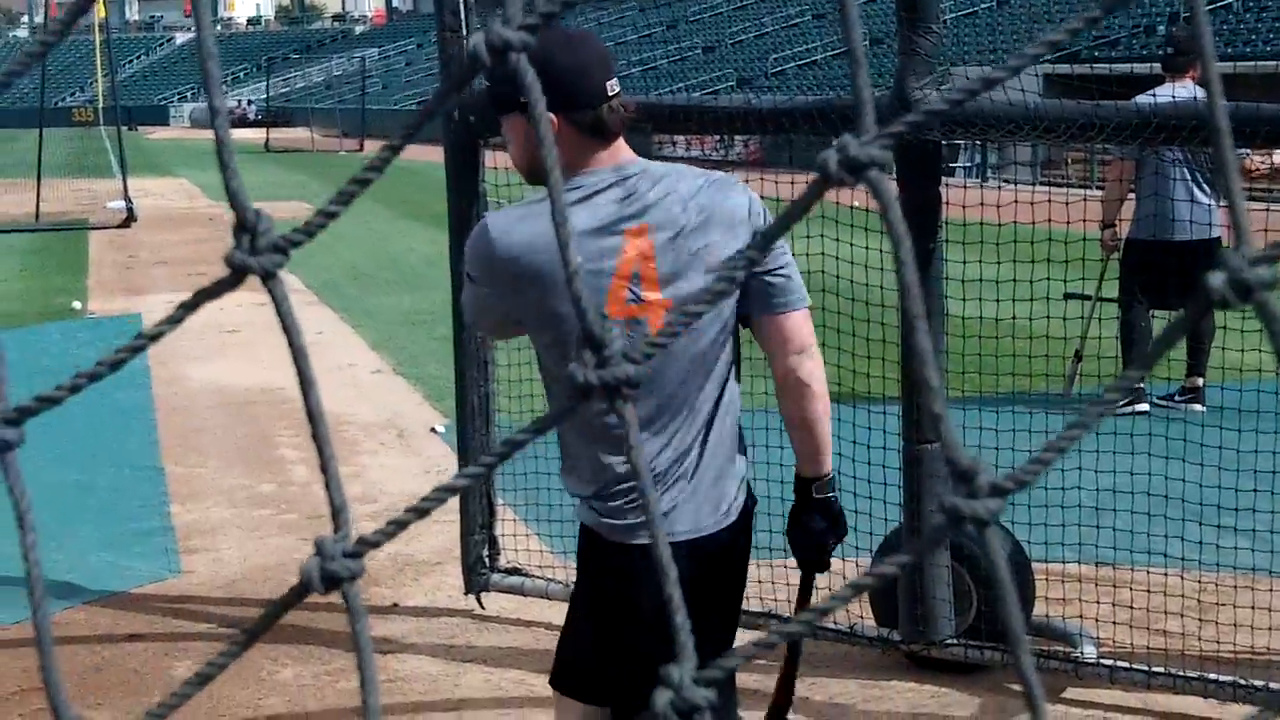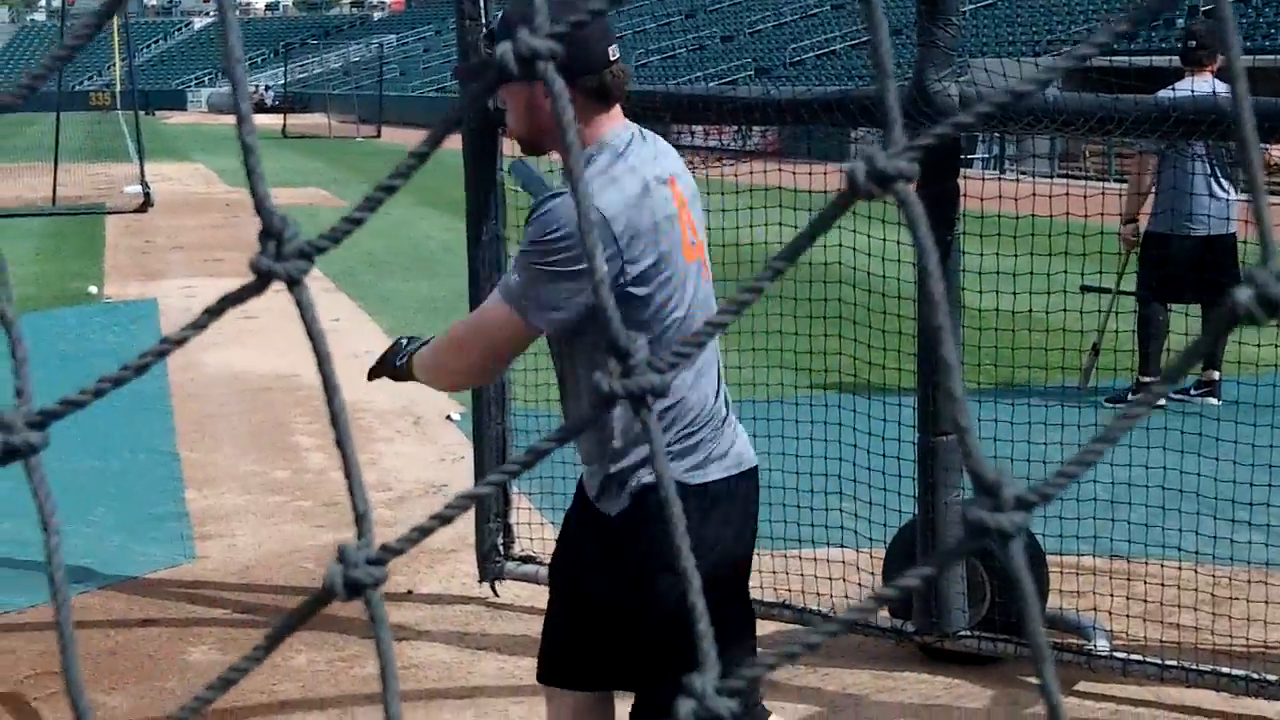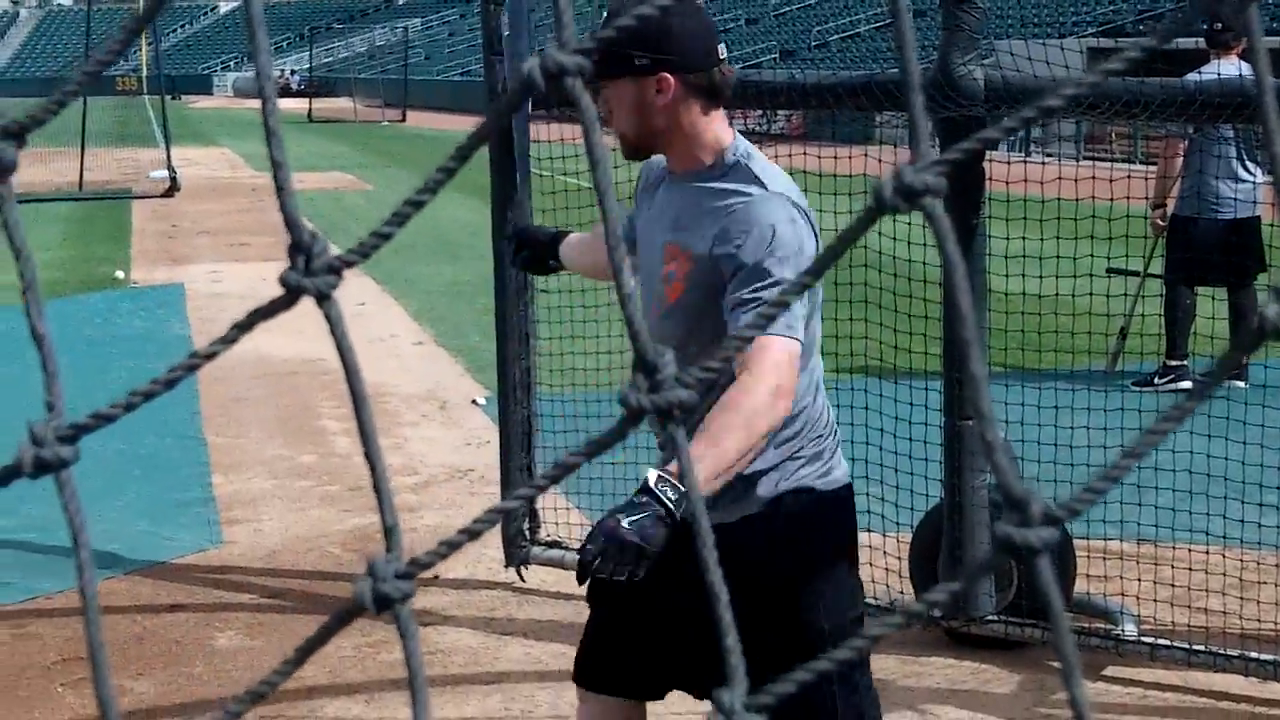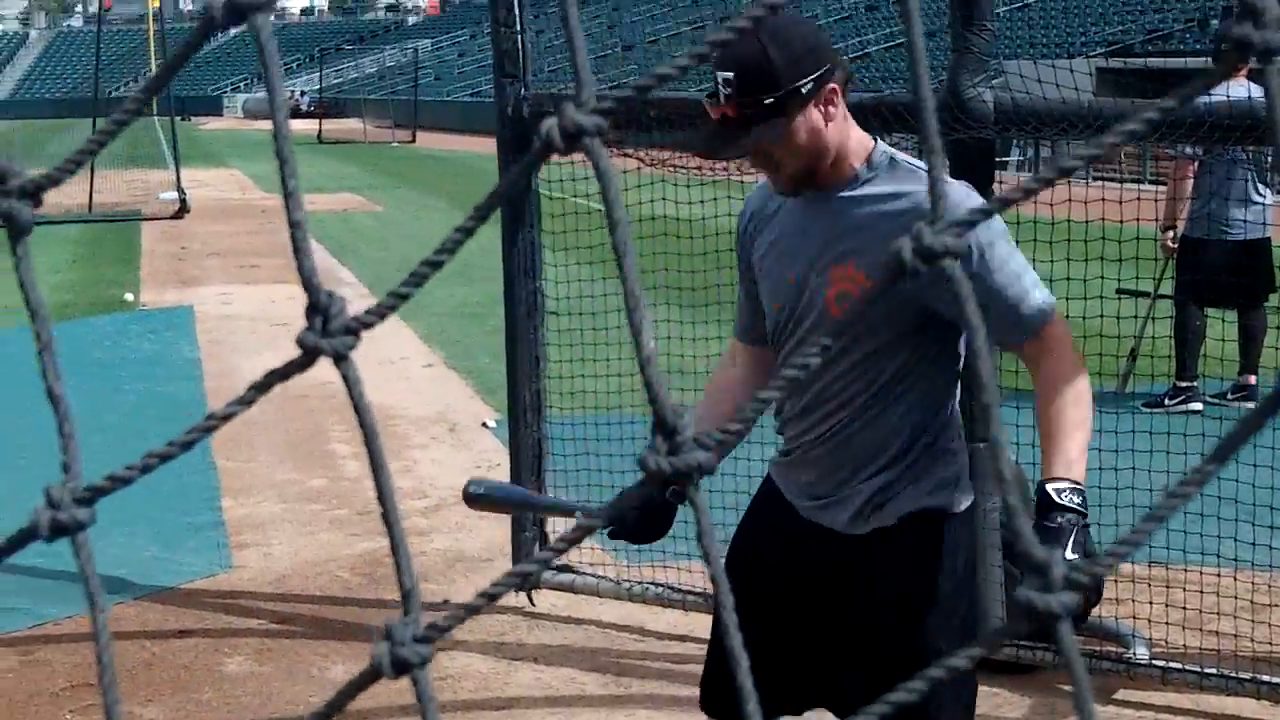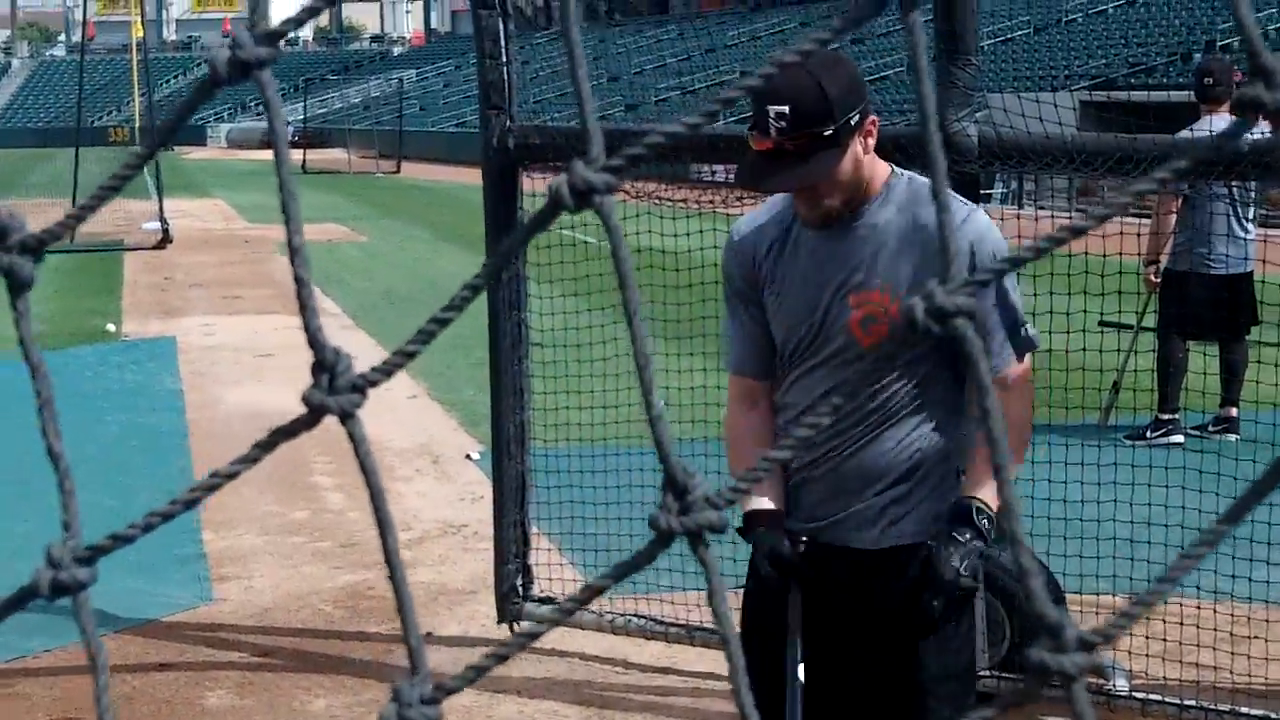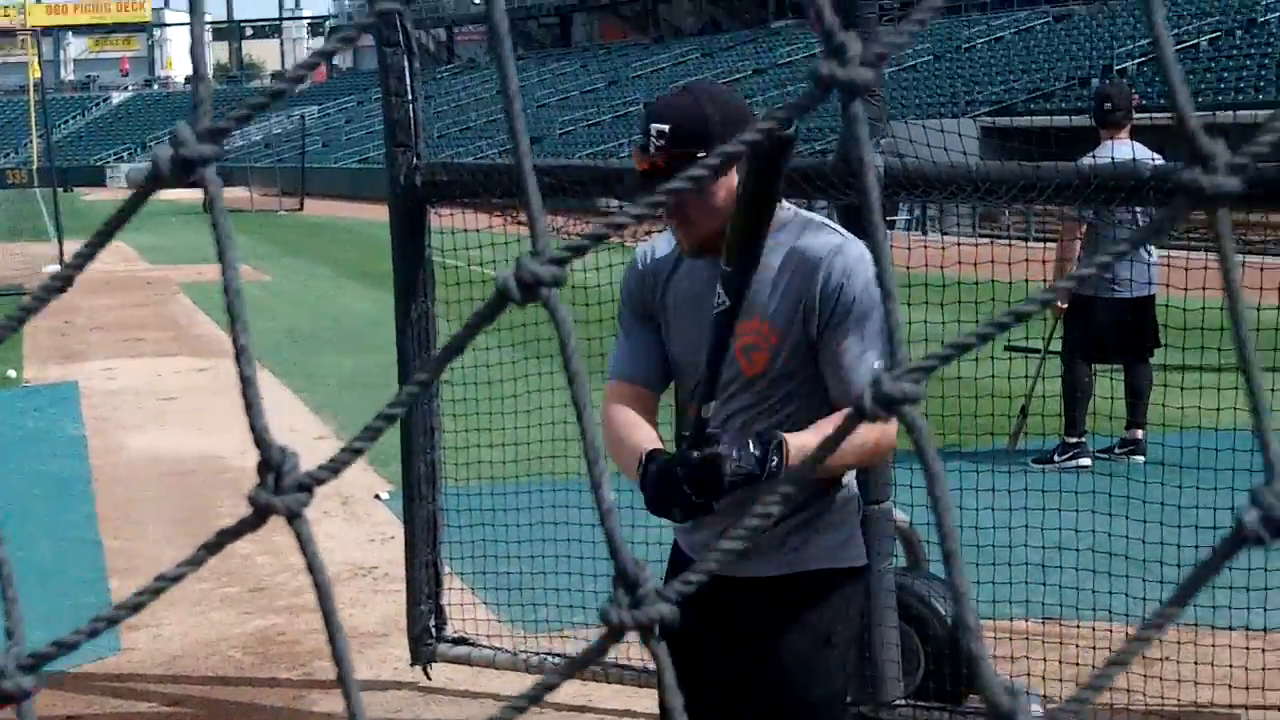
dt=0.3s
person 1, frame 1
left shoulder: (503, 242)
right shoulder: (732, 204)
left elbow: (488, 321)
right elbow: (797, 358)
right wrist: (818, 490)
left hip: (637, 529)
right hip: (715, 514)
person 1, frame 2
left shoulder: (585, 206)
right shoulder: (650, 158)
left elbow: (478, 351)
left wrist: (408, 357)
left hip: (684, 499)
right hip: (619, 487)
person 1, frame 3
left shoulder: (759, 215)
right shoulder: (657, 179)
left elbow: (767, 382)
left wrist: (661, 495)
right wrist: (555, 248)
left hip: (785, 513)
right hip: (689, 497)
person 1, frame 4
left shoulder: (935, 214)
right shoulder: (762, 211)
left elbow: (1056, 356)
left wrist: (1059, 500)
left hip: (908, 530)
right hip: (787, 508)
person 1, frame 5
left shoulder: (957, 237)
right shoulder: (754, 242)
left elbow: (1013, 394)
right elbow: (749, 397)
left wrist: (972, 524)
right wrist: (762, 516)
left hip: (910, 551)
right hip: (792, 540)
person 1, frame 6
left shoulder: (833, 264)
right shoulder: (652, 267)
left elbow: (879, 425)
right elbow: (623, 405)
left wrist: (766, 455)
right wrist: (653, 465)
left hip: (808, 579)
right hip: (697, 565)
person 2, frame 1
left shoulder: (1140, 106)
left elbow: (1120, 172)
right elbow: (1243, 164)
left wrist: (1108, 223)
left hip: (1151, 228)
right hip: (1203, 225)
left knee: (1136, 304)
left ankle: (1134, 389)
right ankle: (1193, 387)
person 2, frame 2
left shoulder: (1164, 100)
right shoulder: (1234, 99)
left elbow: (1144, 166)
left wrist: (1128, 218)
left hip: (1171, 222)
right hip: (1220, 220)
left knee: (1152, 299)
right knee: (1215, 301)
left ankle: (1147, 382)
right ankle: (1209, 380)
person 2, frame 3
left shoulder: (1193, 83)
left elbow: (1174, 149)
left wrist: (1158, 203)
left hip: (1199, 205)
right hip: (1246, 203)
left knee: (1180, 282)
right knee: (1243, 283)
left ankle: (1176, 365)
right ankle: (1238, 364)
person 2, frame 4
left shoulder: (1202, 106)
right shoulder: (1268, 102)
left elbow: (1184, 171)
left wrist: (1168, 224)
left hip: (1209, 226)
right hip: (1256, 225)
left knee: (1190, 302)
right knee: (1252, 305)
left ankle: (1185, 388)
right ankle: (1247, 384)
person 2, frame 5
left shoulder: (1186, 139)
right shoulder: (1256, 136)
left elbow: (1169, 206)
left wrist: (1151, 258)
left hip: (1192, 259)
right hip: (1240, 257)
left knee: (1172, 335)
right knee: (1234, 337)
left ankle: (1168, 419)
right ankle: (1228, 416)
person 2, frame 6
left shoulder: (1089, 166)
right shoulder: (1155, 163)
left elbow: (1073, 232)
left wrist: (1057, 283)
left hip: (1096, 285)
right hip: (1142, 281)
left knee: (1077, 359)
right knee: (1137, 359)
left ankle: (1074, 443)
right ankle: (1134, 438)
